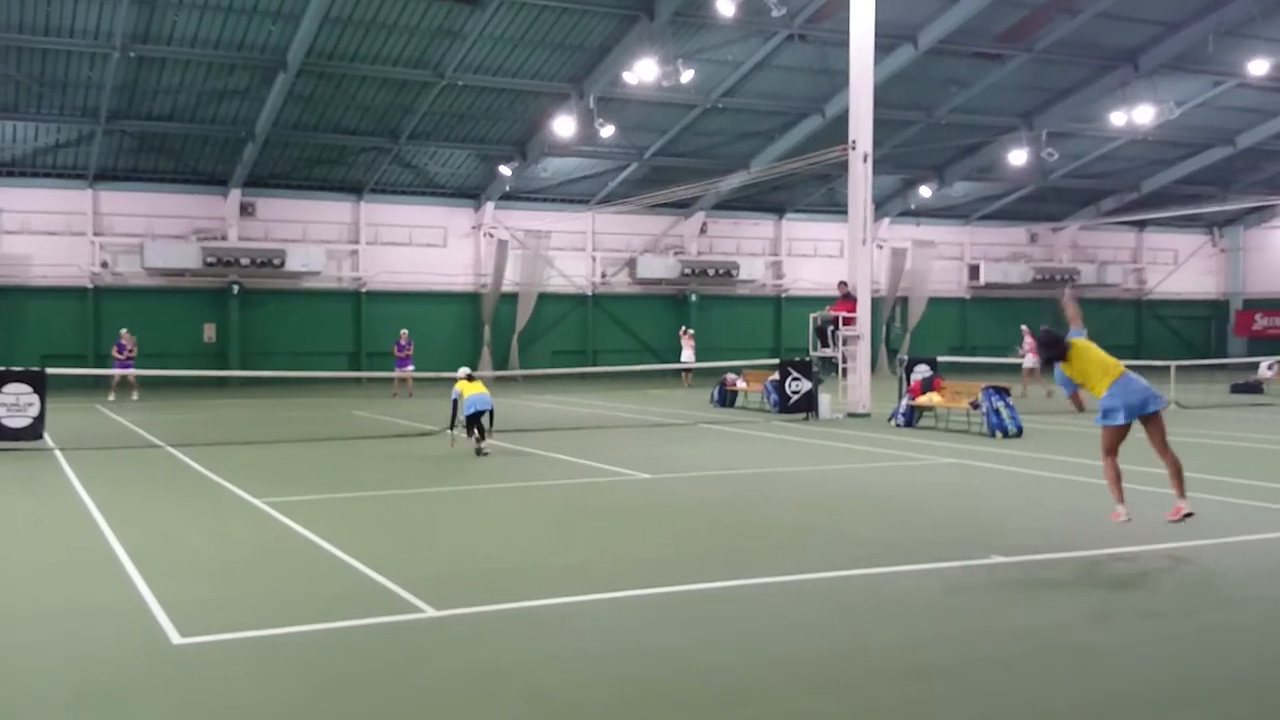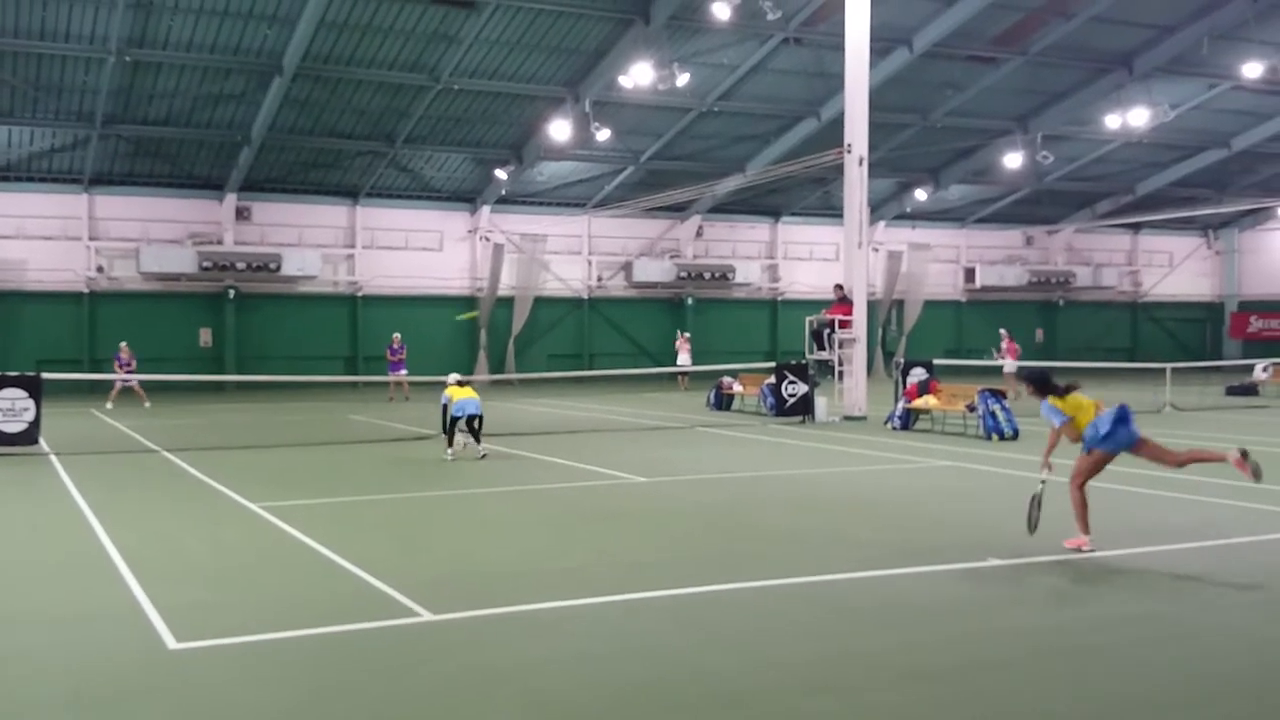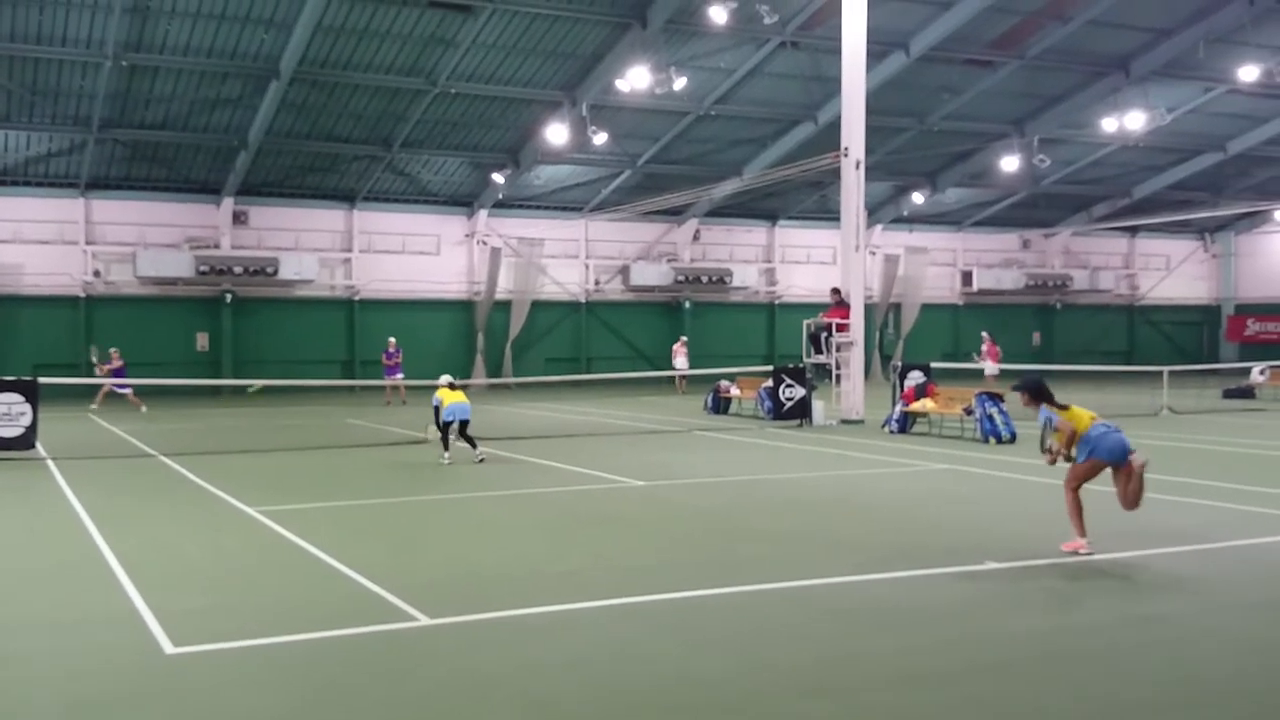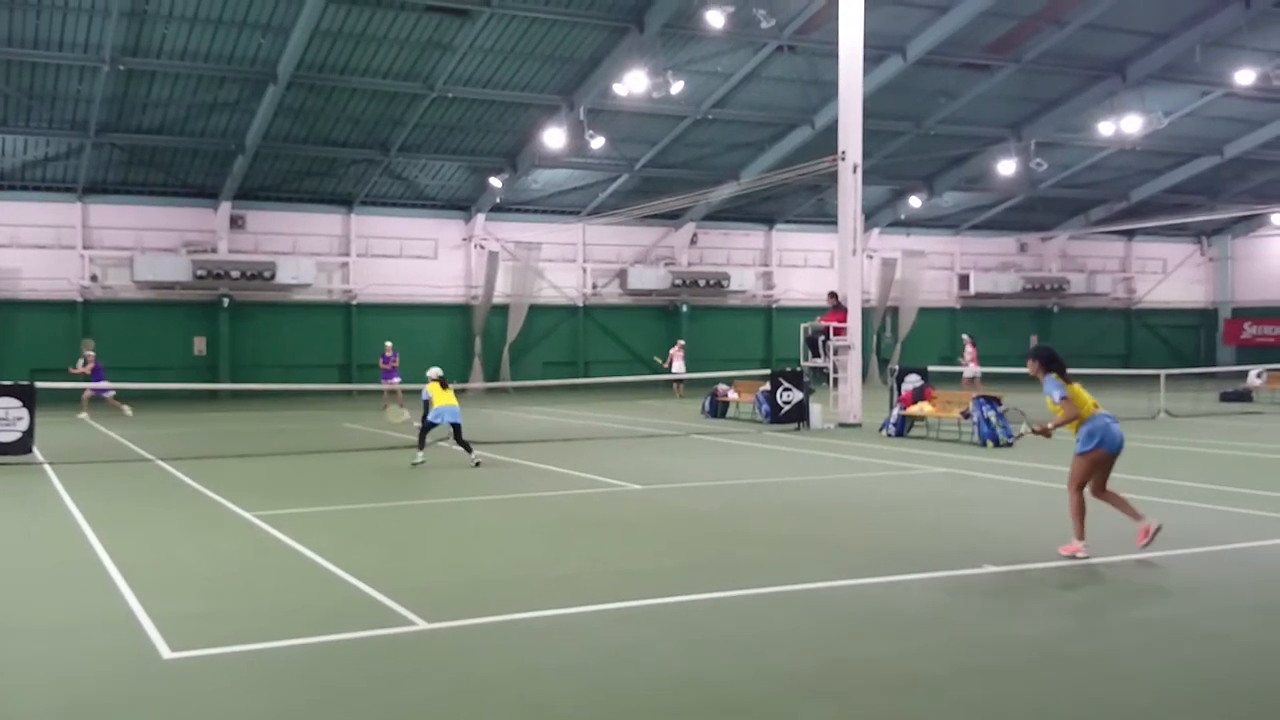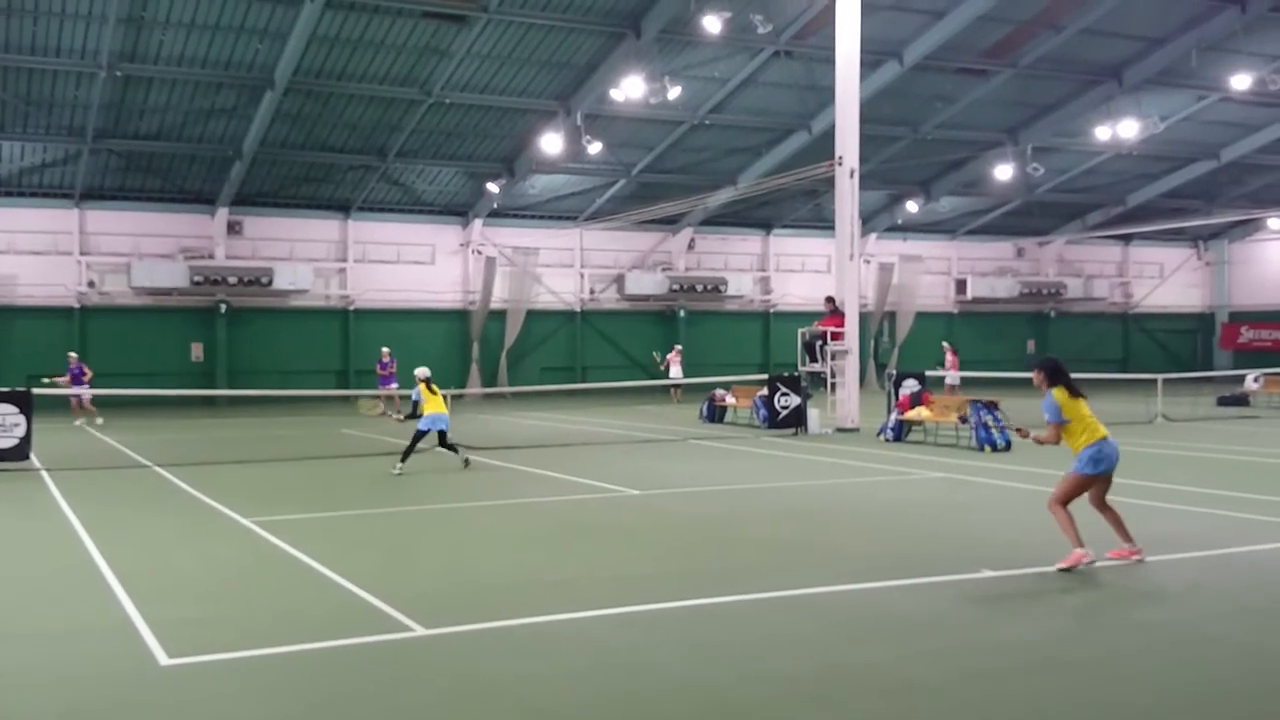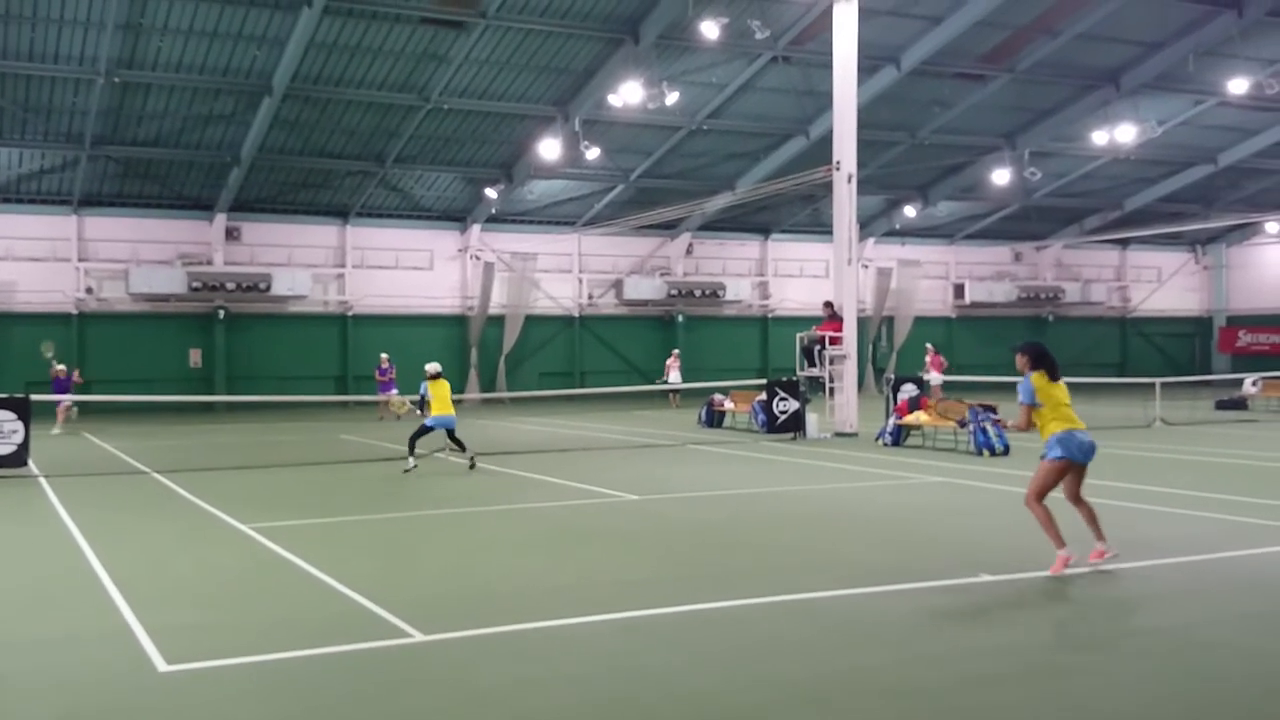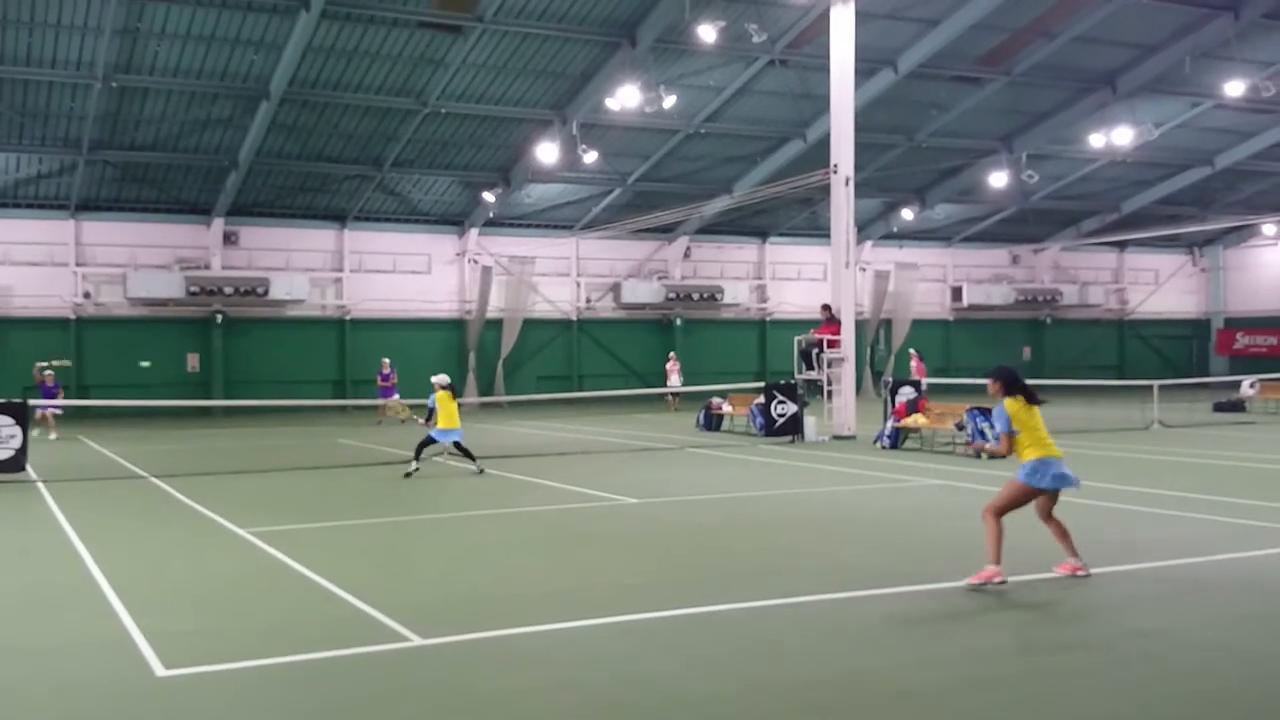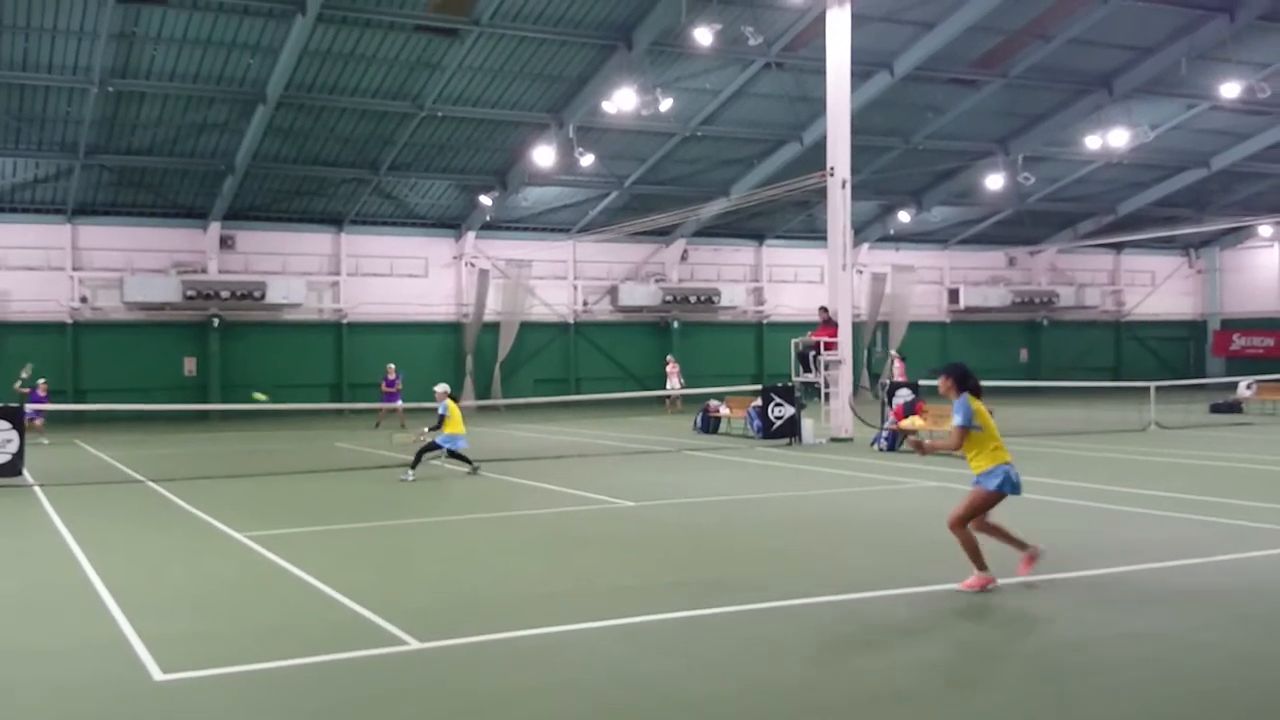
dt=0.2s
person 1, frame 1
left shoulder: (1061, 373)
right shoulder: (1077, 342)
left elbow: (1078, 407)
right elbow: (1076, 318)
left wrist: (1079, 402)
right wrist: (1068, 298)
left hip: (1117, 400)
right hip: (1136, 387)
left knee: (1109, 457)
right knee: (1163, 451)
left ankle: (1121, 508)
right ankle: (1182, 502)
person 1, frame 2
left shoulder: (1047, 406)
right shoulder: (1062, 395)
left elbow: (1073, 436)
right elbow: (1057, 432)
right wrist: (1046, 455)
left hip: (1102, 435)
right hip: (1118, 427)
left knee: (1076, 483)
right knee: (1177, 459)
left ankle: (1084, 538)
right ankle: (1234, 458)
person 1, frame 3
left shoulder: (1045, 411)
right shoulder: (1053, 406)
left elbow: (1070, 430)
right elbow: (1068, 430)
left wrist: (1060, 453)
right wrist: (1058, 453)
left hip: (1099, 443)
right hip: (1116, 438)
left knee: (1071, 486)
right knee: (1130, 503)
left ankle: (1081, 541)
person 1, frame 4
left shoulder: (1050, 382)
right shoulder: (1058, 378)
left elbow: (1072, 412)
left wrist: (1050, 426)
right wrist: (1049, 427)
left hip: (1096, 434)
right hip: (1109, 430)
left knee: (1075, 486)
right knee: (1097, 490)
left ankle: (1078, 544)
right ankle: (1145, 524)
person 1, frame 5
left shoulder: (1051, 399)
right shoulder: (1071, 394)
left elbow: (1053, 439)
left wrist: (1032, 435)
right wrist: (1039, 436)
left hip: (1093, 455)
right hip: (1106, 450)
left knee: (1056, 503)
right knee: (1098, 503)
left ankle: (1081, 552)
right ankle: (1131, 547)
person 1, frame 6
left shoulder: (1027, 382)
right shoulder: (1055, 380)
left elbow: (1024, 424)
left wrist: (1010, 424)
right wrist: (1036, 423)
left hip: (1063, 443)
right hip: (1081, 439)
left knee: (1032, 498)
right knee: (1074, 496)
left ankle: (1062, 552)
right ankle: (1102, 546)
person 1, frame 7
left shoulder: (1002, 409)
right shoulder: (1029, 404)
left elbow: (1004, 450)
left wrist: (987, 447)
right wrist: (992, 448)
left hip: (1037, 468)
right hip: (1055, 465)
left knee: (992, 511)
right knee: (1045, 515)
left ankle: (993, 570)
right ankle: (1075, 562)
person 1, frame 8
left shoulder: (962, 404)
right shoulder: (964, 403)
left elbow: (955, 444)
right elbow: (953, 443)
left wrist: (925, 444)
right wrist: (927, 445)
left hip: (995, 474)
right hip: (987, 473)
left knee: (955, 522)
right knee: (978, 523)
left ankle: (984, 575)
right ankle: (1028, 551)
